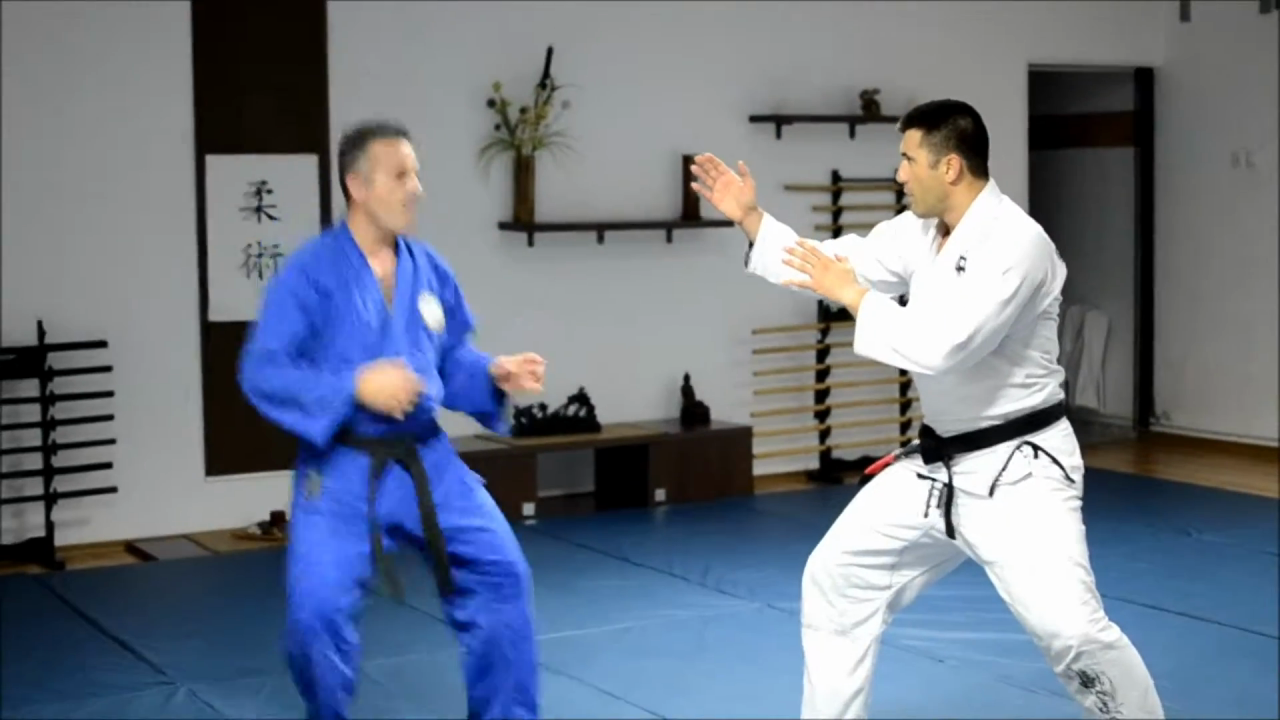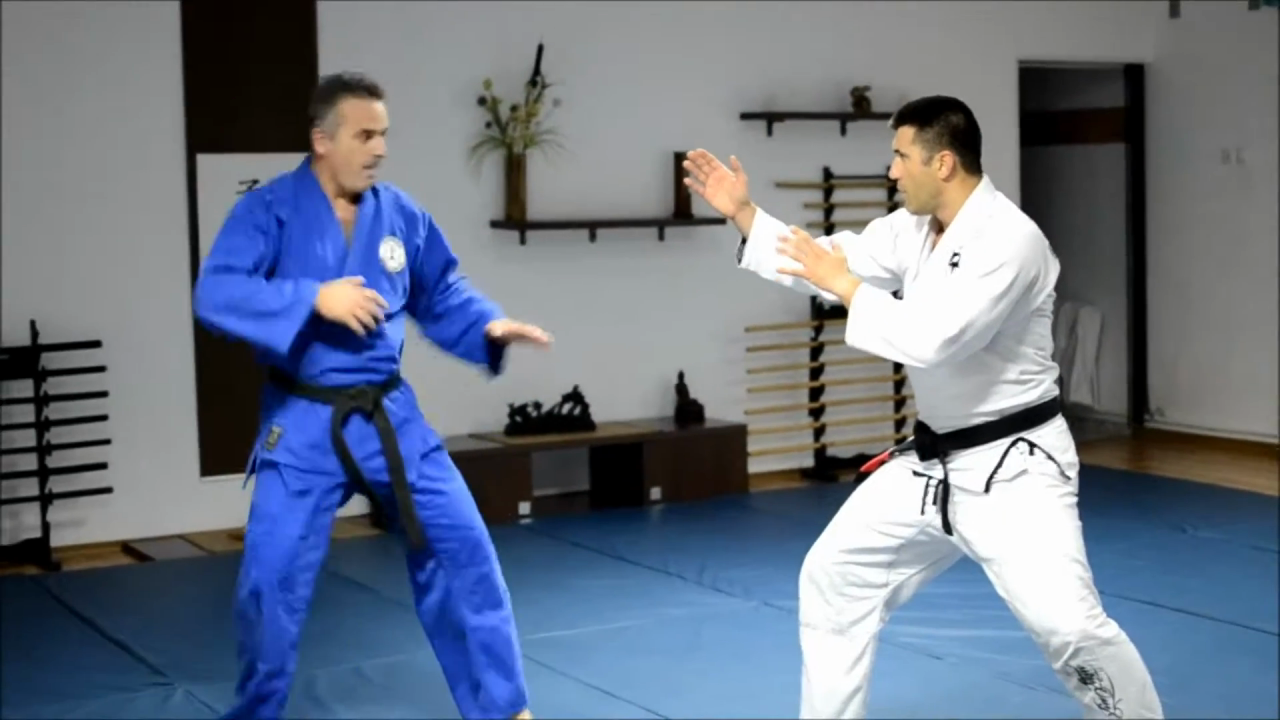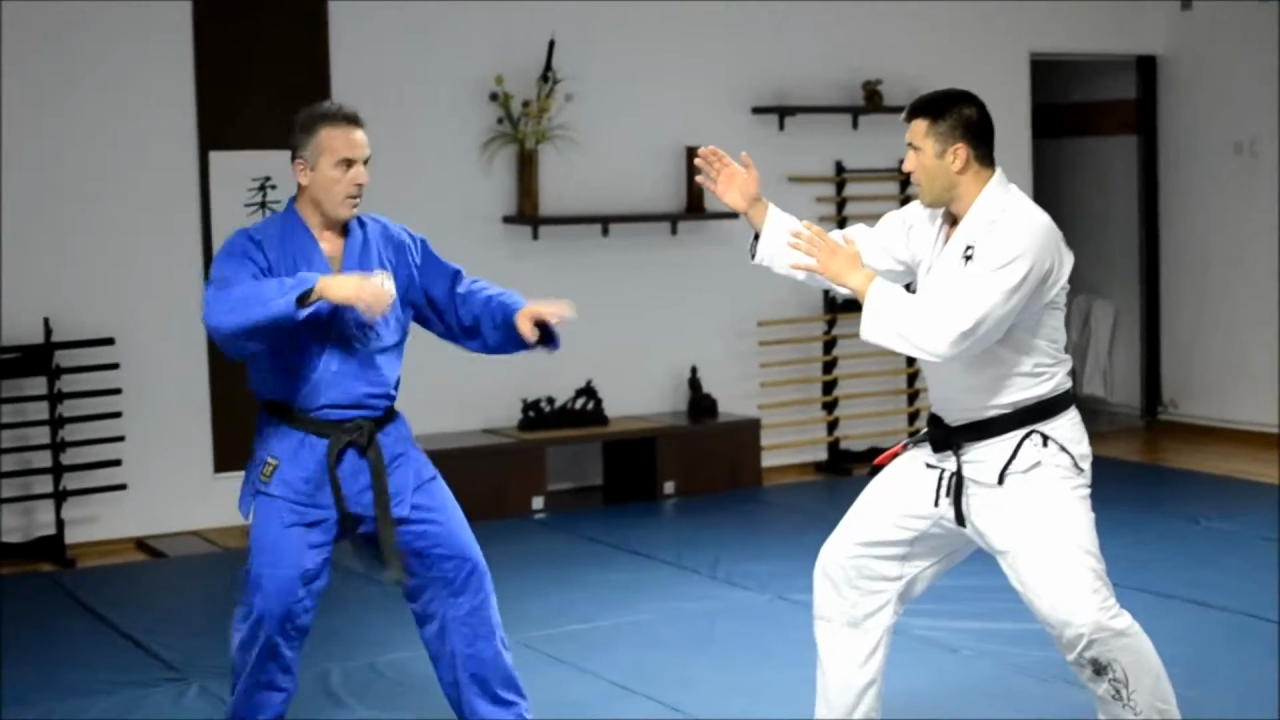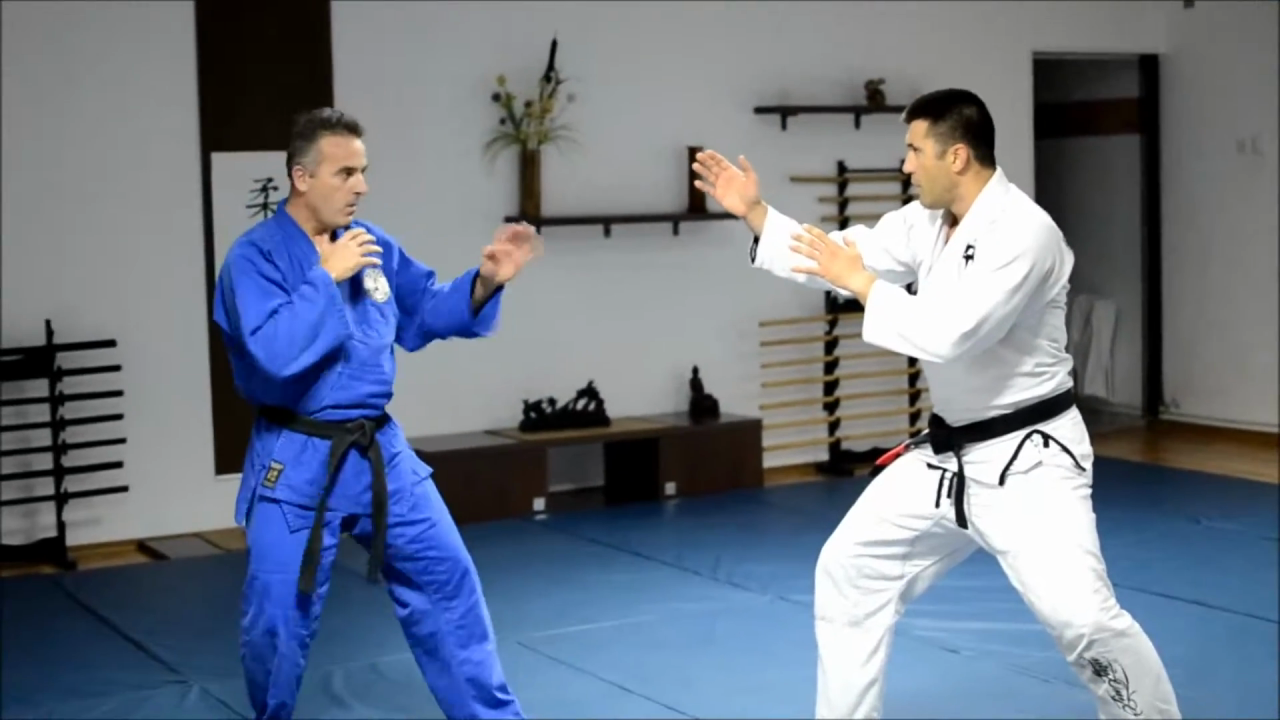
dt=0.2s
person 1, frame 1
left shoulder: (1015, 243)
right shoulder: (920, 230)
left elbow: (942, 346)
right elbow: (835, 264)
left wrist: (853, 295)
right wrist: (751, 218)
left hip: (1018, 467)
right hip: (938, 461)
left knee: (1071, 628)
right knee: (836, 578)
person 1, frame 2
left shoulder: (1009, 239)
right shoulder: (914, 228)
left elbow: (931, 341)
right elbow: (824, 262)
left wrist: (844, 285)
right wrist: (742, 213)
left hip: (1013, 464)
right hip: (932, 459)
left knee: (1068, 624)
right knee: (834, 577)
person 1, frame 3
left shoulder: (1023, 230)
right shoulder: (926, 220)
left elbow: (946, 333)
right elbow: (839, 253)
left wrist: (859, 280)
right wrist: (754, 209)
left hip: (1026, 456)
right hip: (945, 452)
left knee: (1082, 615)
right knee: (848, 571)
person 1, frame 4
left shoulder: (1023, 231)
right shoulder: (927, 220)
left elbow: (948, 334)
right elbow: (840, 255)
left wrist: (860, 282)
right wrist: (754, 212)
left hip: (1028, 456)
right hip: (947, 453)
left knee: (1083, 615)
right knee: (849, 571)
person 2, frame 1
left shoulder: (429, 270)
right shoulder: (309, 274)
right elbow: (261, 375)
left wrist: (495, 376)
right wrist: (354, 386)
left hip: (426, 462)
right hip: (343, 471)
left knee: (501, 577)
right knee: (317, 615)
person 2, frame 2
left shoulder: (400, 213)
right shoulder: (266, 210)
left elbow: (441, 293)
right elbow: (215, 294)
left wrist: (489, 324)
right wrist: (312, 298)
left hip: (389, 415)
right hip: (304, 425)
left knee: (460, 548)
right knee: (272, 577)
person 2, frame 3
left shoulder: (391, 244)
right shoulder: (257, 246)
left elbow: (458, 301)
right elbow: (224, 315)
left wrist: (519, 313)
right wrist: (318, 290)
left hip: (383, 449)
right hip: (298, 456)
left knee: (456, 570)
right knee: (275, 606)
person 2, frame 4
left shoulder: (373, 244)
right shoulder: (255, 255)
left elbow: (424, 313)
right elbow: (277, 352)
left wrist: (484, 281)
right wrist: (329, 275)
left hip: (377, 450)
right hip: (295, 461)
left knee: (444, 576)
right knee: (280, 614)
